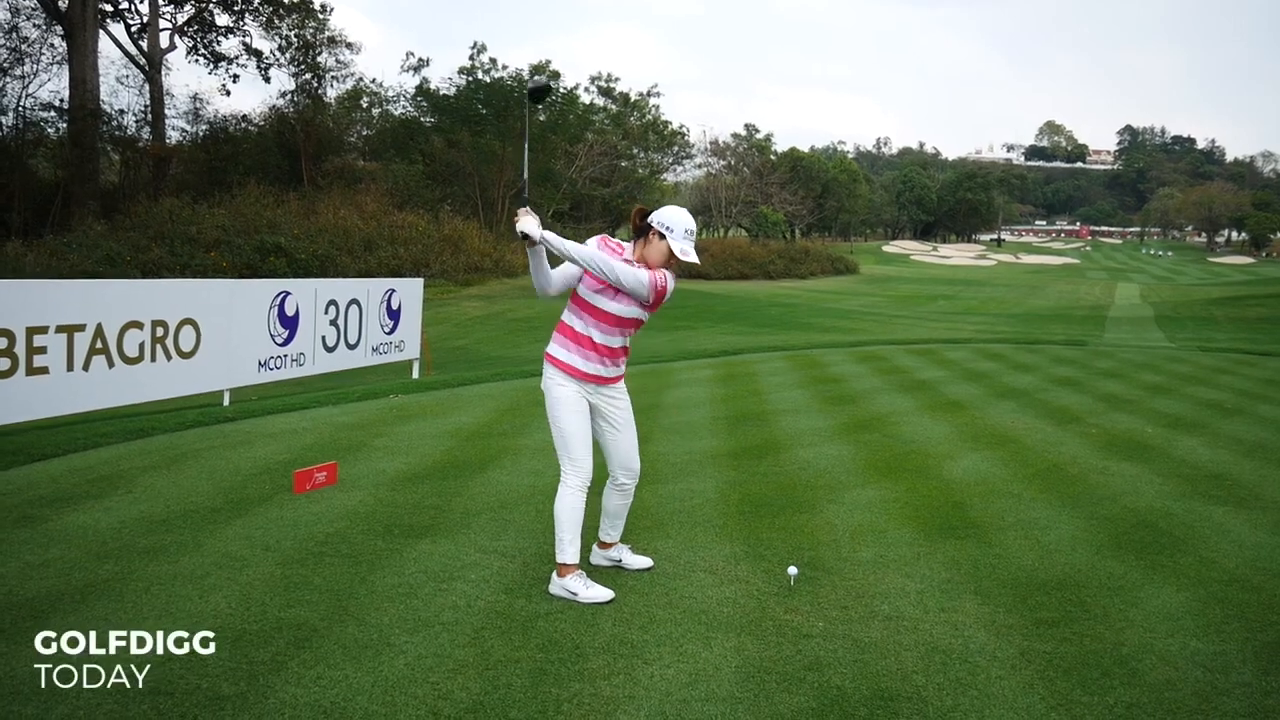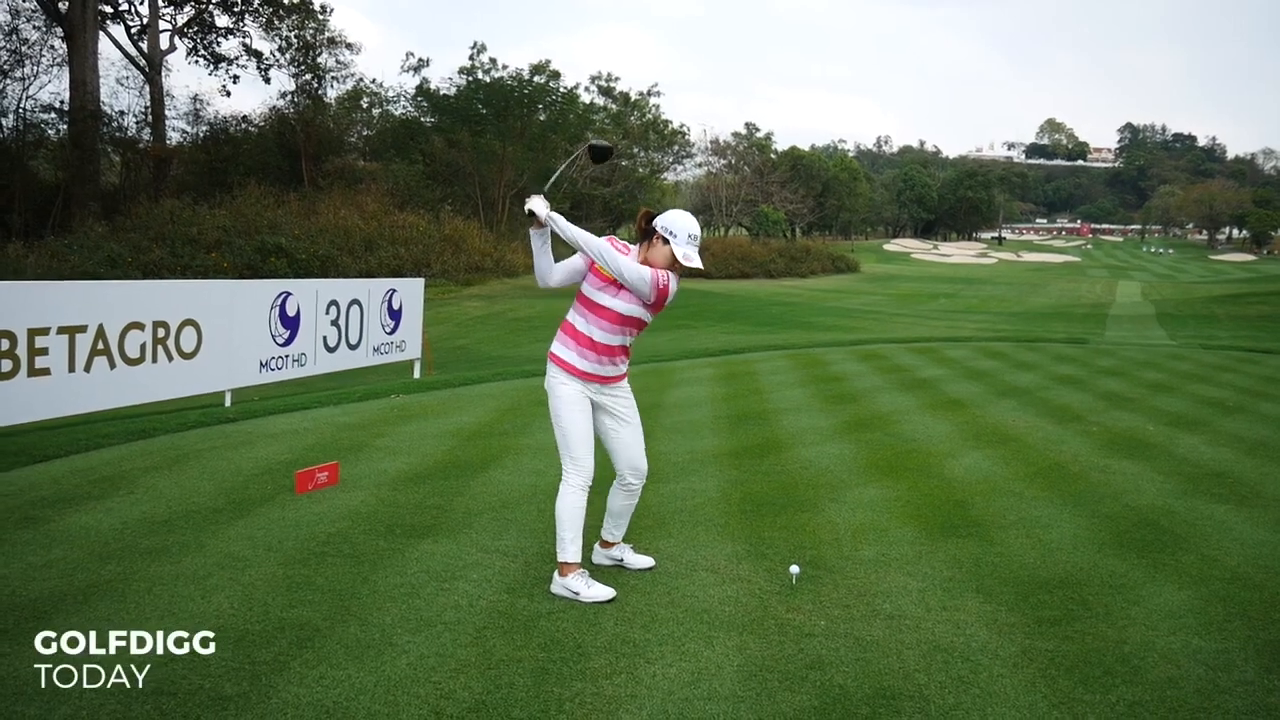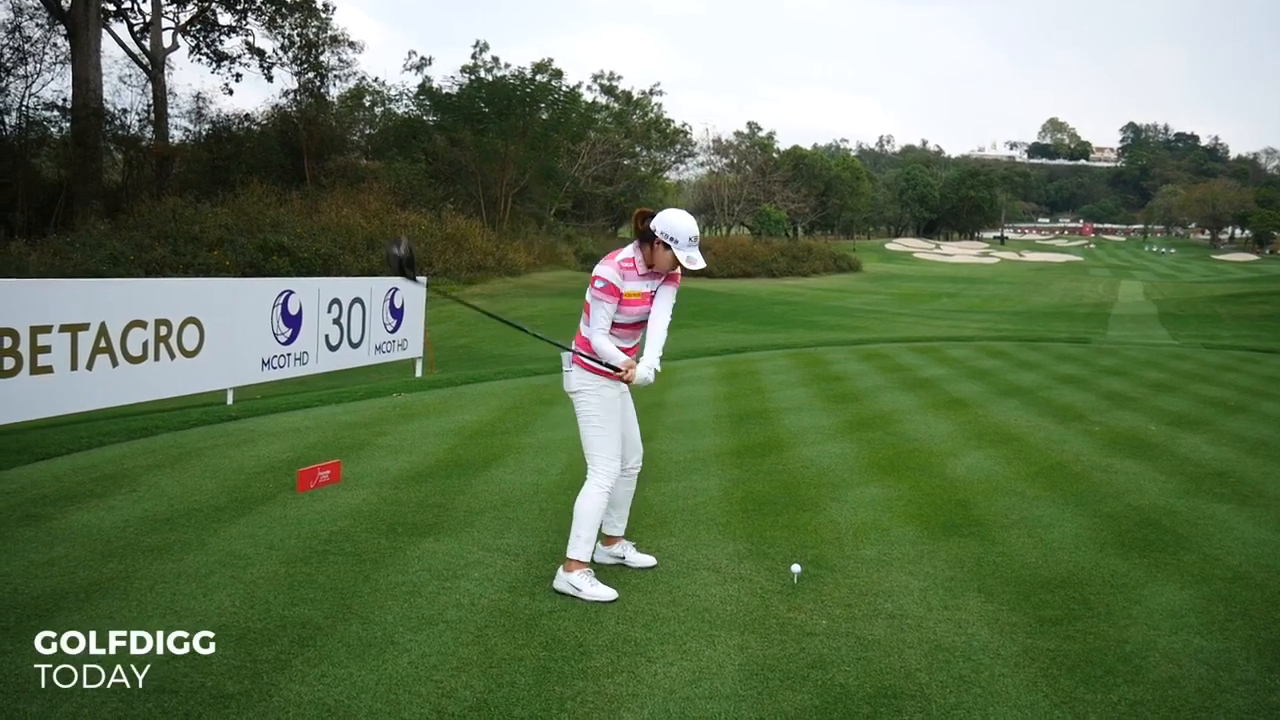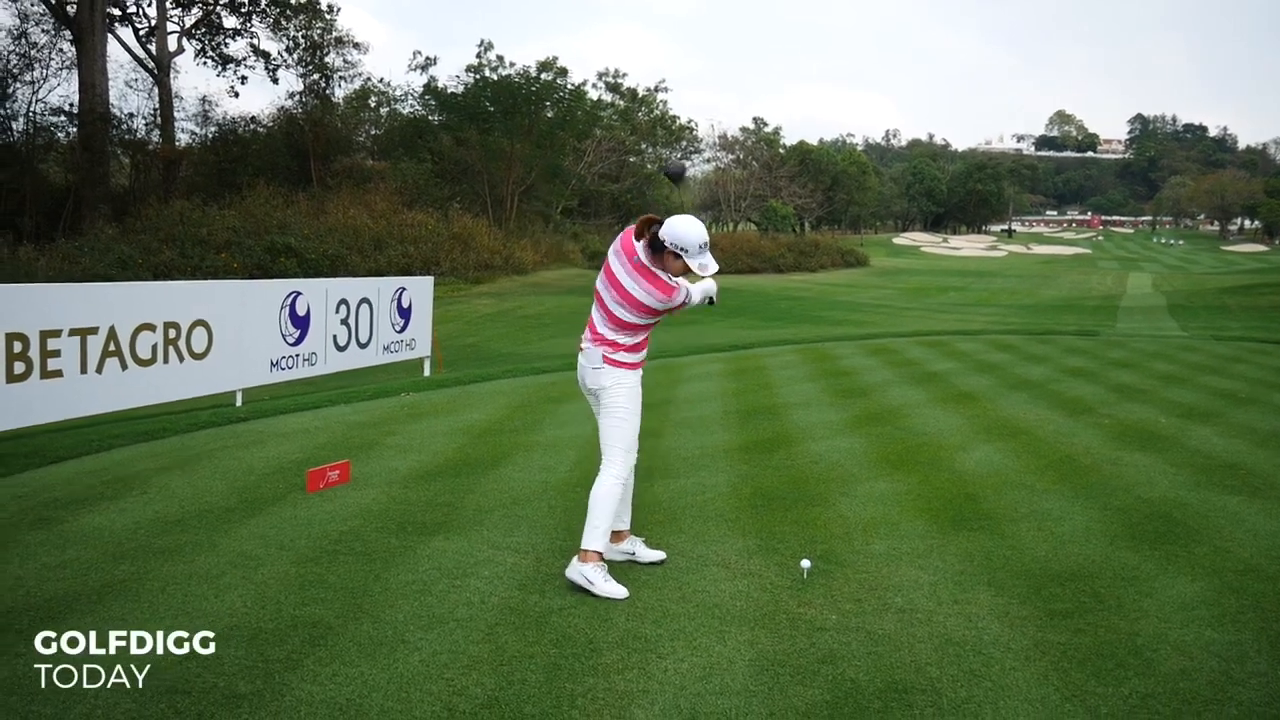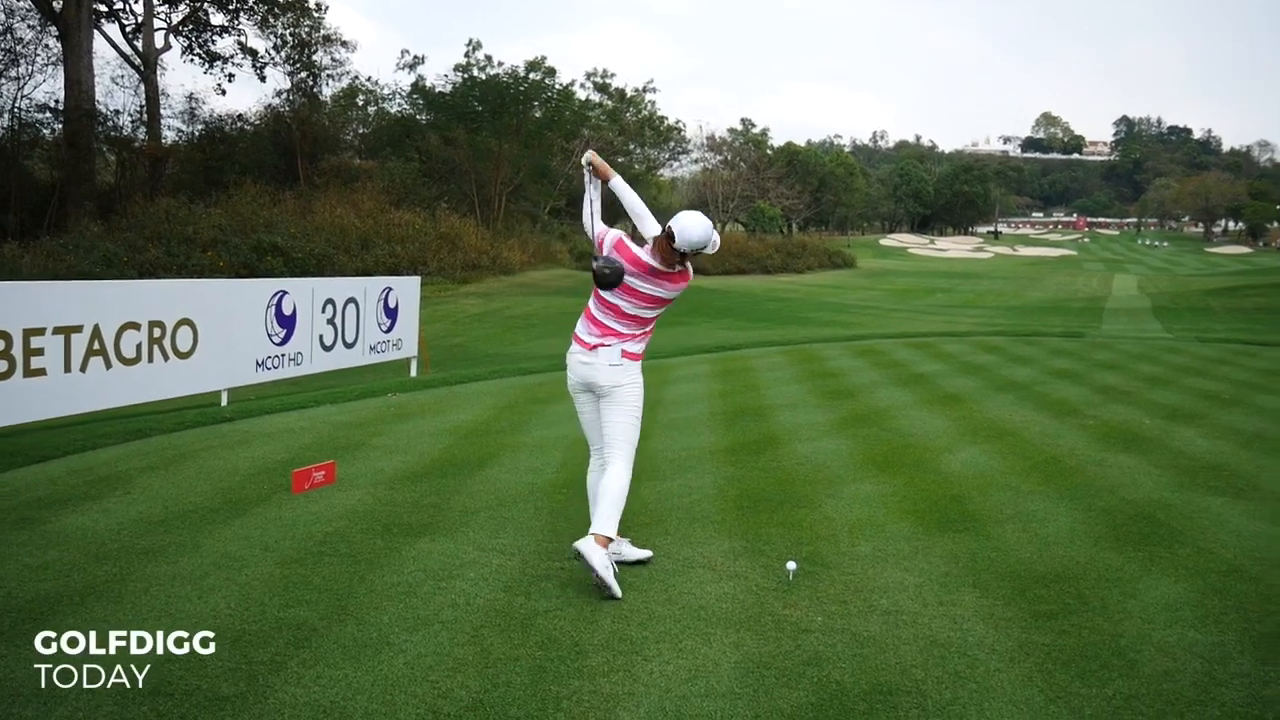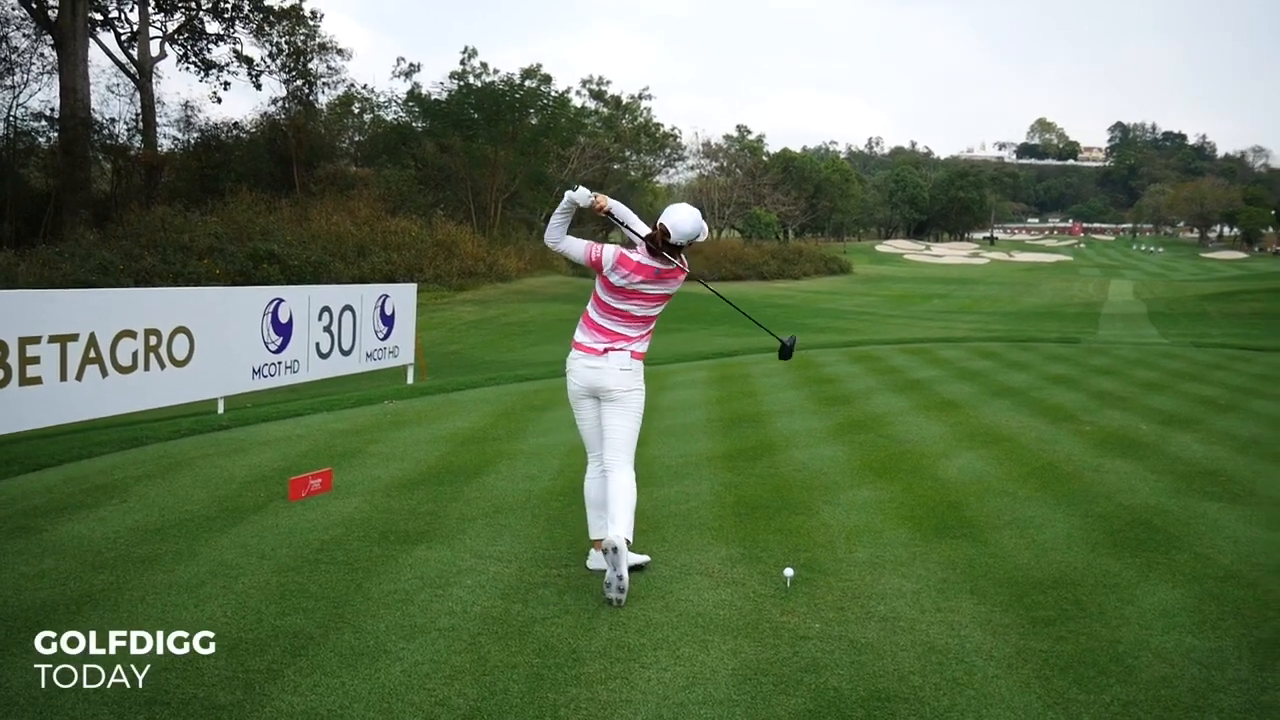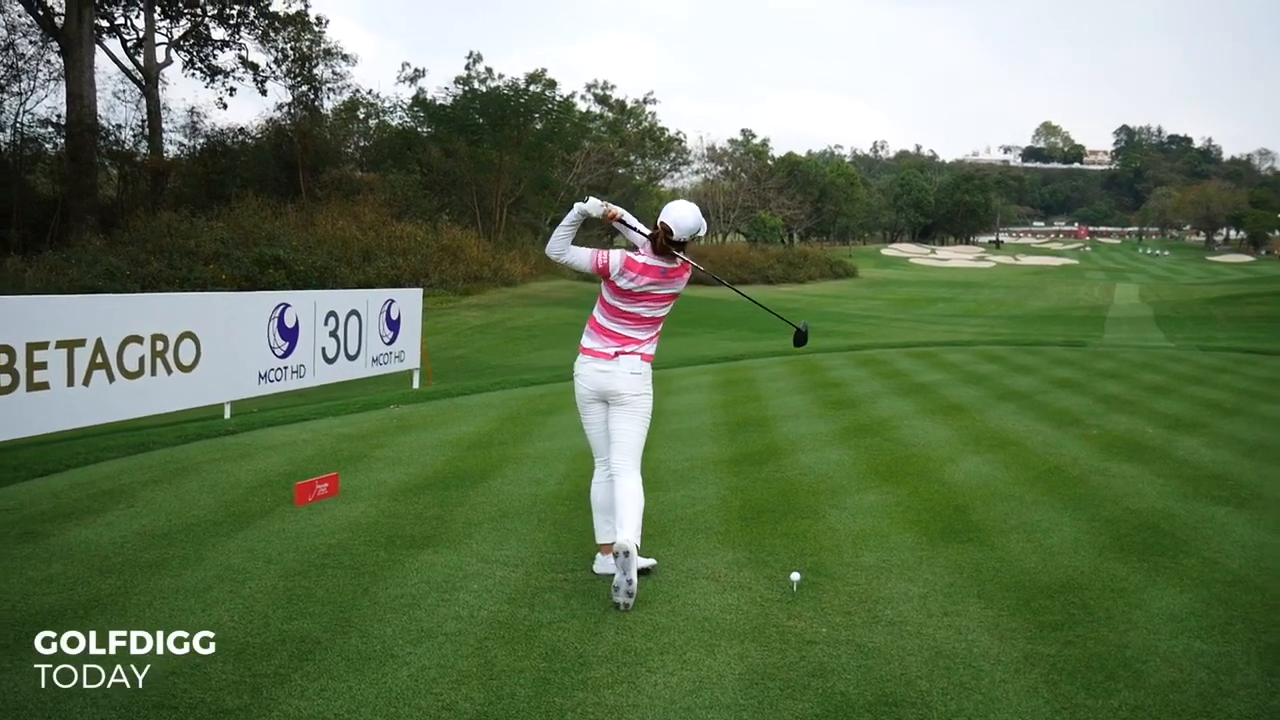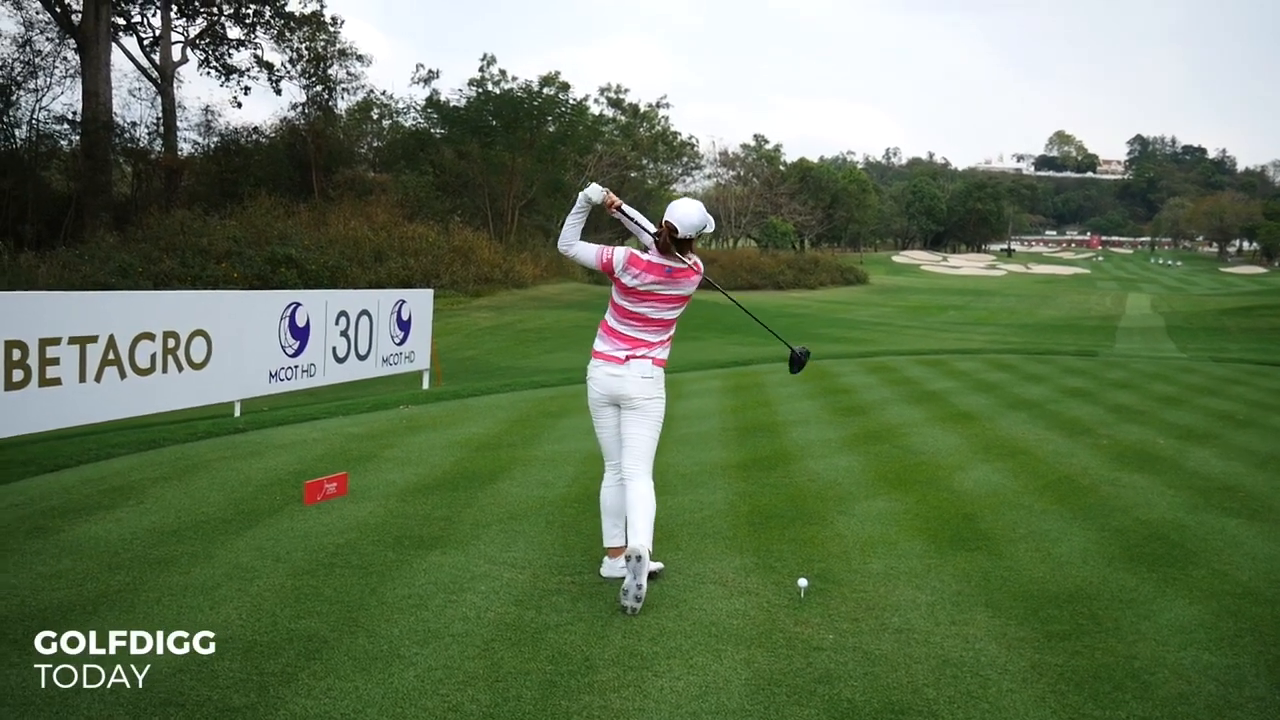
dt=0.2s
person 1, frame 1
left shoulder: (661, 282)
right shoulder: (601, 245)
left elbow: (609, 271)
right elbow: (550, 284)
left wrist: (543, 234)
right wrist: (534, 243)
left hip: (609, 385)
right hip: (564, 376)
left knee: (627, 473)
right knee: (577, 474)
left ankle: (607, 546)
right ankle: (566, 573)
person 1, frame 2
left shoulder: (665, 284)
right shoulder: (608, 247)
left elbow: (611, 263)
right elbow: (548, 279)
left wrist: (552, 216)
right wrist: (539, 229)
left hip: (612, 384)
right hip: (568, 376)
left knee: (634, 471)
right knee: (579, 474)
left ankle: (609, 545)
right ankle: (567, 573)
person 1, frame 3
left shoulder: (669, 276)
right shoulder: (611, 271)
left elbow: (658, 324)
right elbow: (596, 338)
left wrist: (647, 364)
right wrist: (626, 364)
left hip: (616, 376)
right hip: (590, 375)
left knee: (630, 461)
right knee: (604, 473)
left ankle: (611, 543)
right ankle: (573, 570)
person 1, frame 4
left shoulder: (633, 239)
right shoulder: (668, 293)
right elbow: (688, 295)
left wrist: (699, 284)
right wrist: (704, 288)
left hip: (596, 363)
right hip: (616, 372)
left knee: (623, 454)
right knee: (616, 466)
left ankle: (619, 540)
right ankle: (587, 561)
person 1, frame 5
left shoulder: (618, 248)
right shoulder: (681, 278)
left elbow: (590, 221)
right elbow: (652, 229)
left wrist: (597, 177)
right wrist: (612, 177)
left hip: (580, 360)
right hip: (618, 369)
left knee: (601, 454)
right knee: (619, 460)
left ankle: (606, 538)
right ankle: (597, 542)
person 1, frame 6
left shoulder: (615, 260)
right shoulder: (678, 272)
left elbow: (553, 240)
right elbow: (641, 232)
left wrist: (573, 199)
right wrist: (607, 202)
left hip: (581, 368)
right hip: (622, 375)
left knee: (598, 462)
right knee: (620, 466)
left ankle: (600, 548)
right ankle: (618, 541)
person 1, frame 7
left shoulder: (621, 264)
right shoulder: (681, 271)
left elbow: (555, 251)
right elbow: (646, 242)
left wrist: (584, 210)
right wrist: (613, 213)
left hip: (590, 372)
right hip: (631, 377)
left knee: (605, 465)
right knee: (626, 469)
left ankle: (607, 553)
right ankle: (626, 546)
person 1, frame 8
left shoulder: (627, 261)
right shoulder: (694, 272)
left elbow: (567, 246)
right elbow: (659, 243)
left wrist: (588, 199)
right wrist: (620, 208)
left hip: (603, 375)
right hip: (644, 381)
left knee: (615, 469)
right knee: (637, 474)
left ankle: (615, 555)
right ankle: (637, 550)
